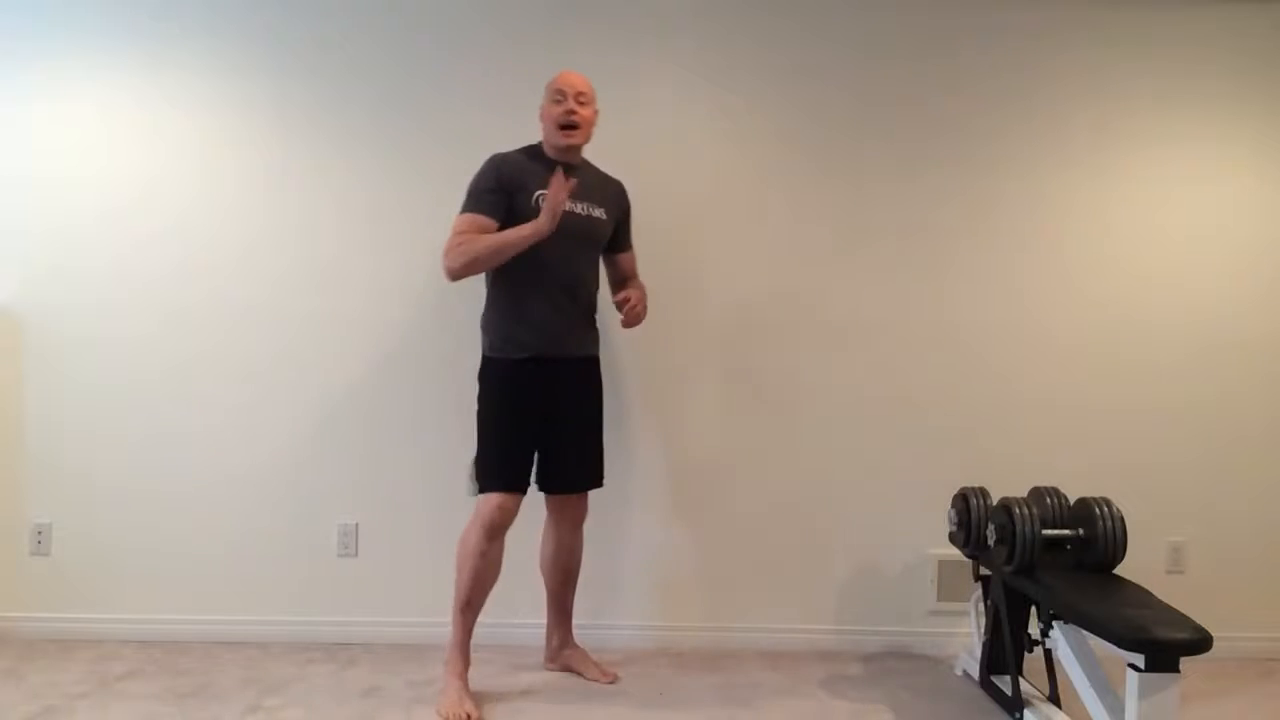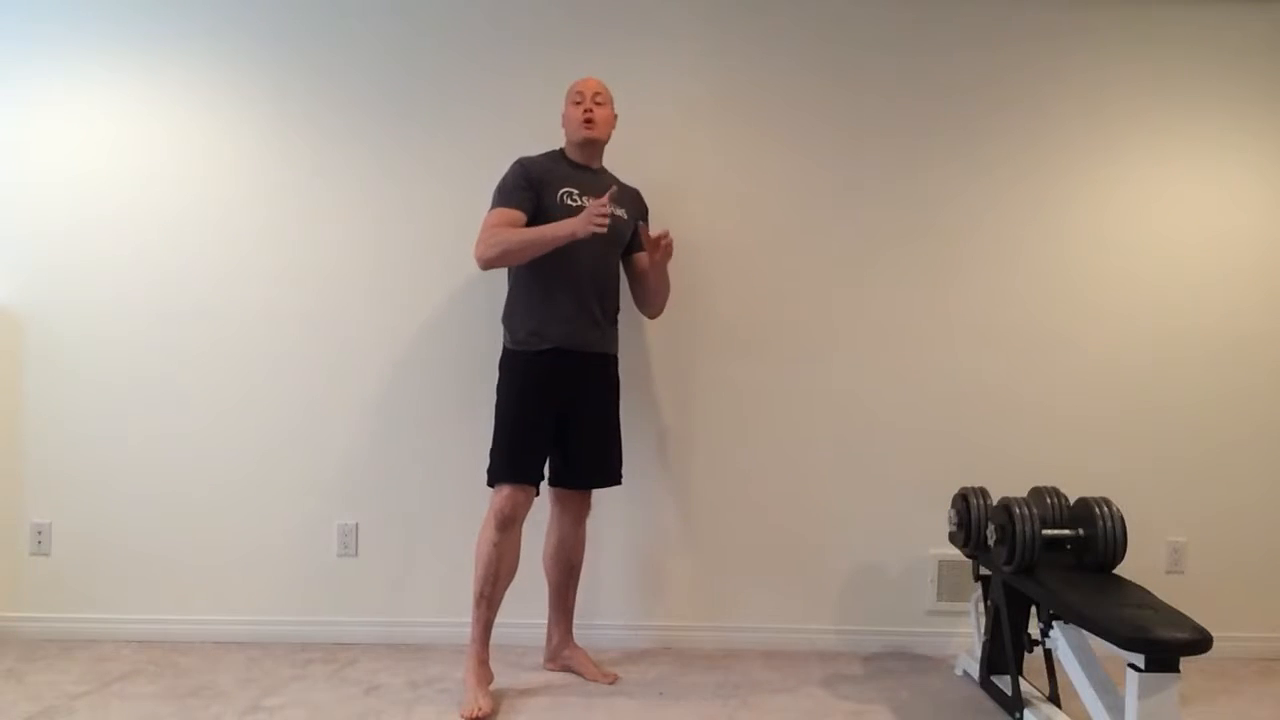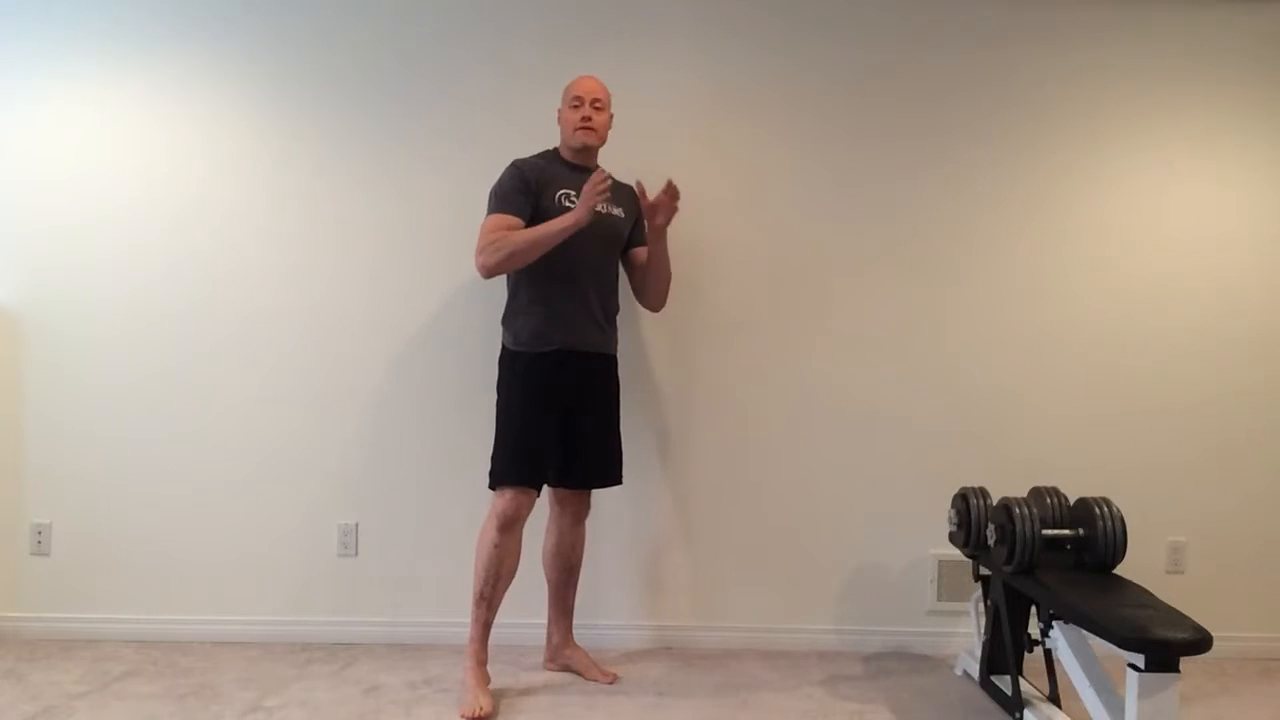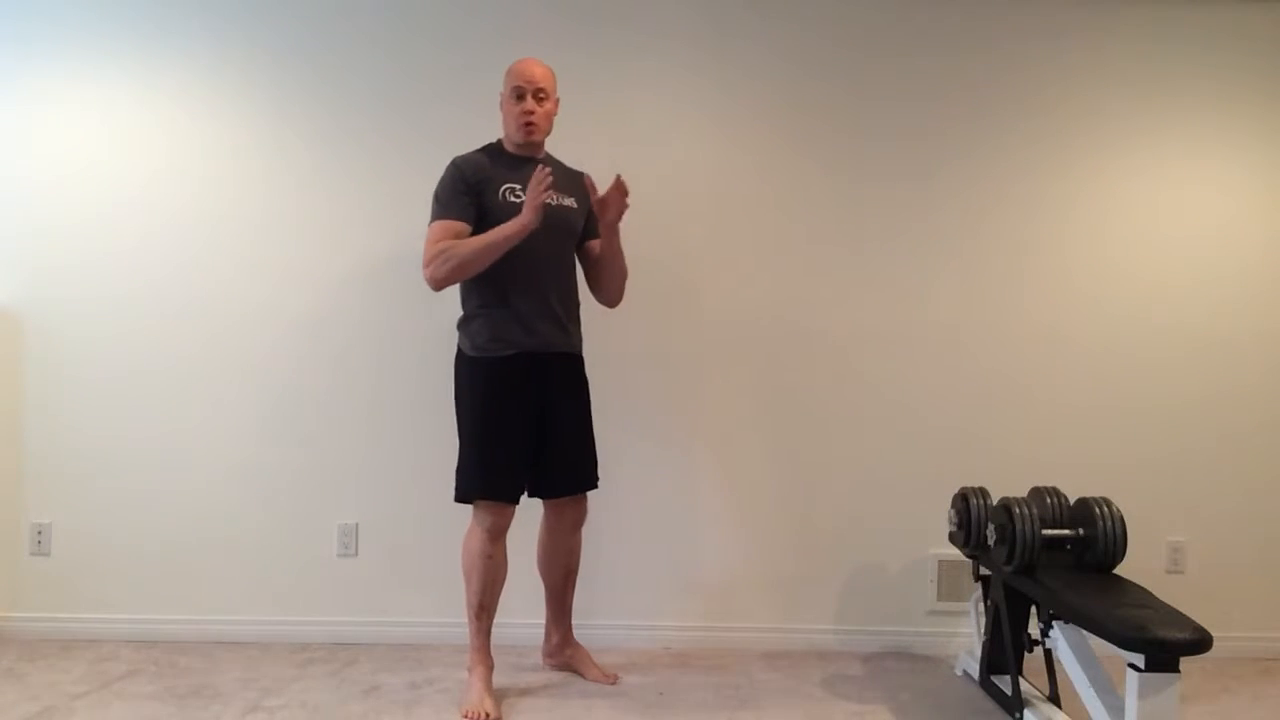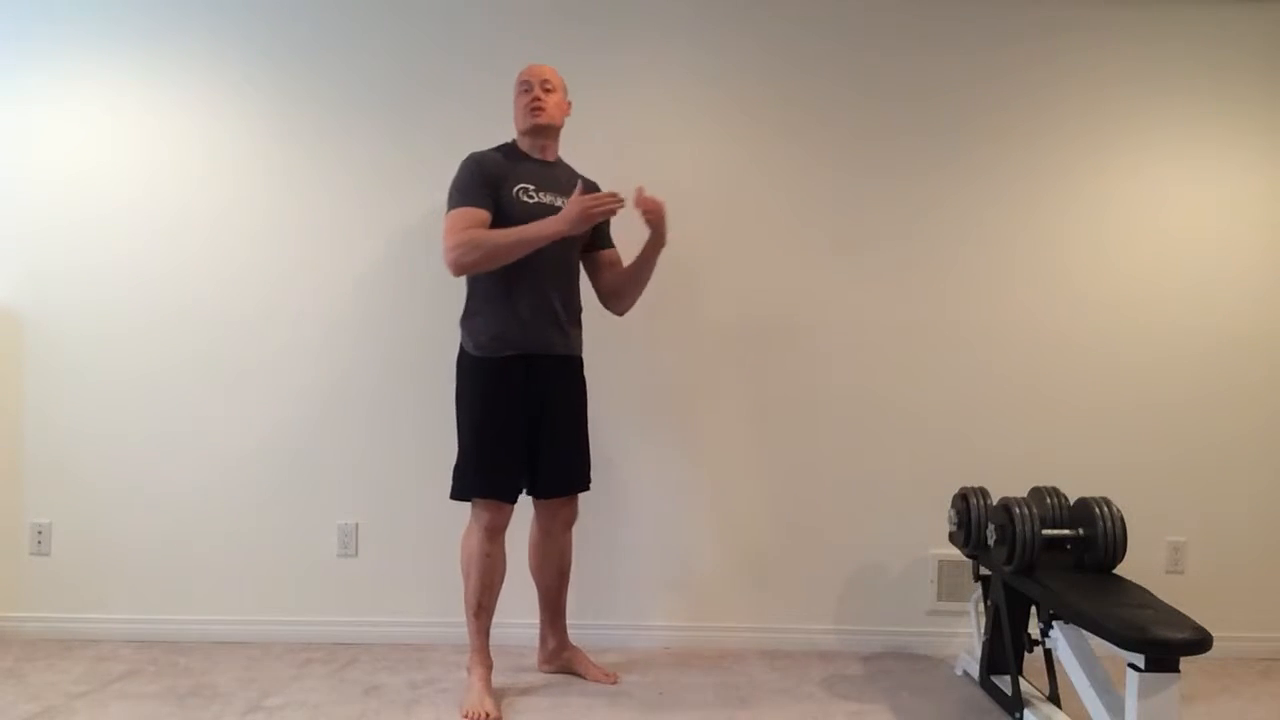
dt=1s
person 1, frame 1
left shoulder: (610, 192)
right shoulder: (505, 172)
left elbow: (624, 272)
right elbow: (457, 260)
left wrist: (634, 295)
right wrist: (539, 224)
left hip: (578, 368)
right hip: (512, 365)
left knee: (569, 509)
right knee: (496, 509)
left ankle: (560, 642)
right ankle: (456, 665)
person 1, frame 2
left shoulder: (629, 200)
right shoulder: (531, 173)
left elbow: (650, 306)
right elbow: (487, 251)
left wrist: (658, 263)
right wrist: (575, 226)
left hip: (596, 365)
right hip: (532, 359)
left knee: (574, 503)
right knee: (509, 502)
left ankle: (560, 642)
right ankle: (477, 661)
person 1, frame 3
left shoulder: (624, 198)
right shoulder: (526, 175)
left elbow: (652, 298)
right elbow: (488, 258)
left wrist: (658, 233)
right wrist: (575, 216)
left hip: (597, 365)
right hip: (533, 360)
left knee: (573, 502)
right knee: (511, 503)
left ankle: (560, 641)
right ankle: (475, 659)
person 1, frame 4
left shoulder: (575, 185)
right shoulder: (469, 172)
left elbow: (610, 294)
right elbow: (436, 270)
left wrist: (609, 229)
right wrist: (521, 222)
left hip: (562, 364)
right hip: (492, 365)
left knee: (568, 506)
right knee: (491, 515)
left ankle: (560, 640)
right ankle: (479, 666)
person 1, frame 5
left shoulder: (588, 190)
right shoulder: (484, 169)
left elbow: (616, 298)
right elbow: (458, 254)
left wrist: (654, 245)
right wrist: (558, 223)
left hip: (561, 365)
right hip: (493, 363)
left knee: (559, 509)
right knee: (490, 513)
left ankle: (555, 643)
right ankle: (478, 667)
